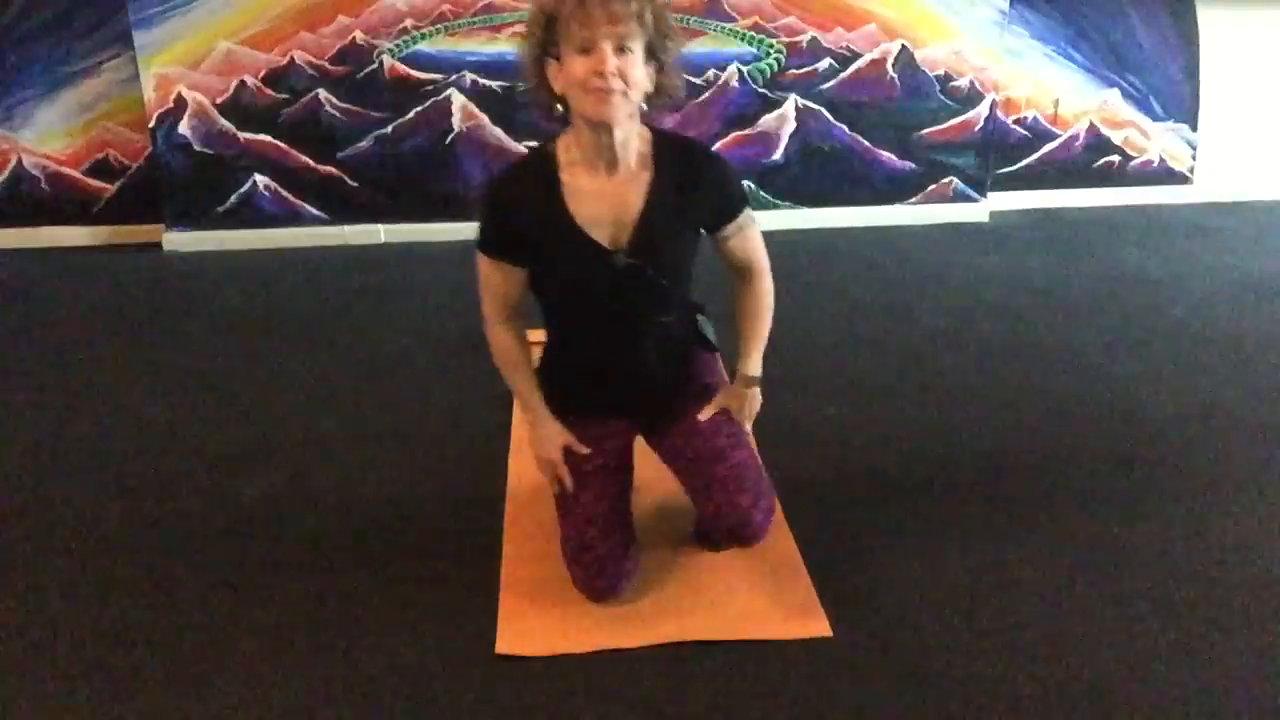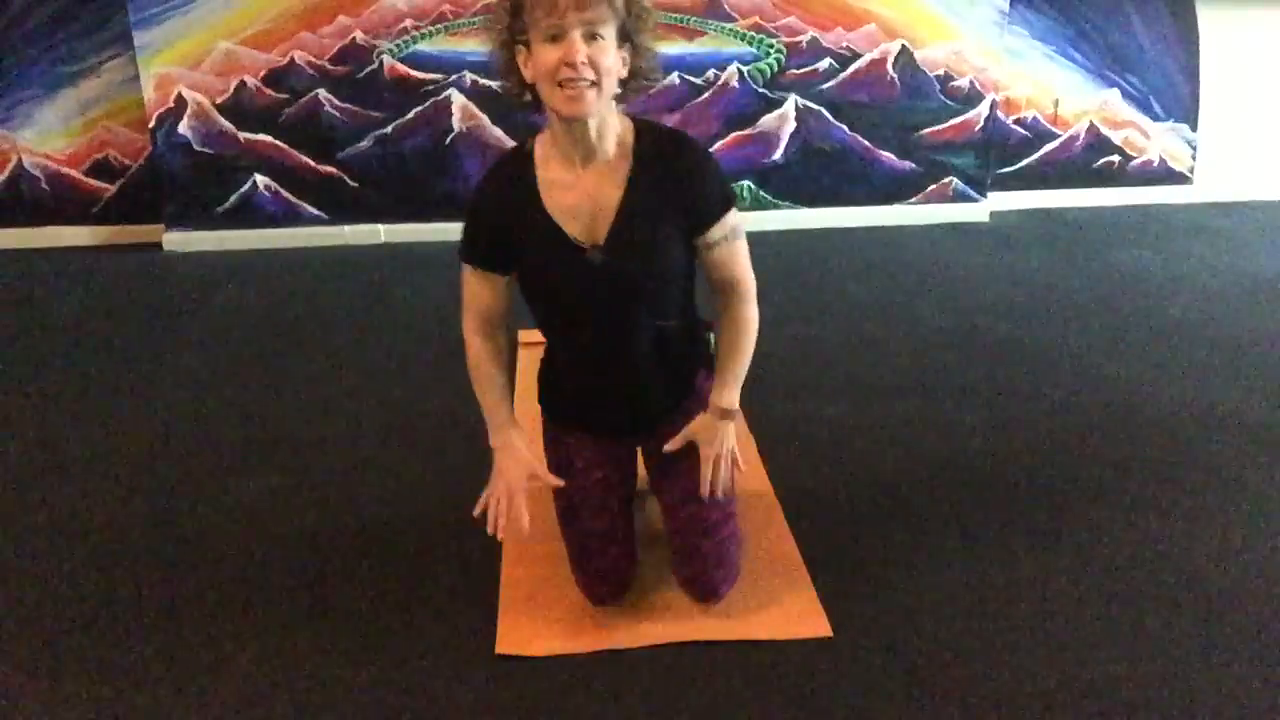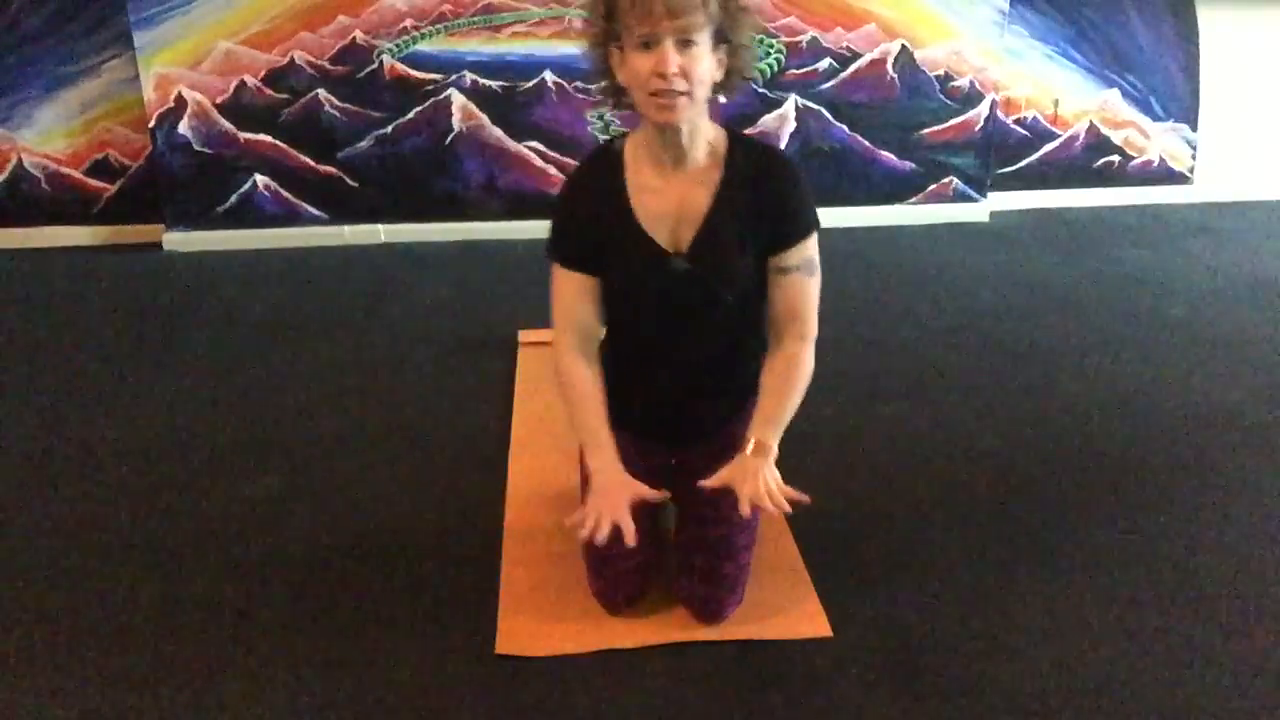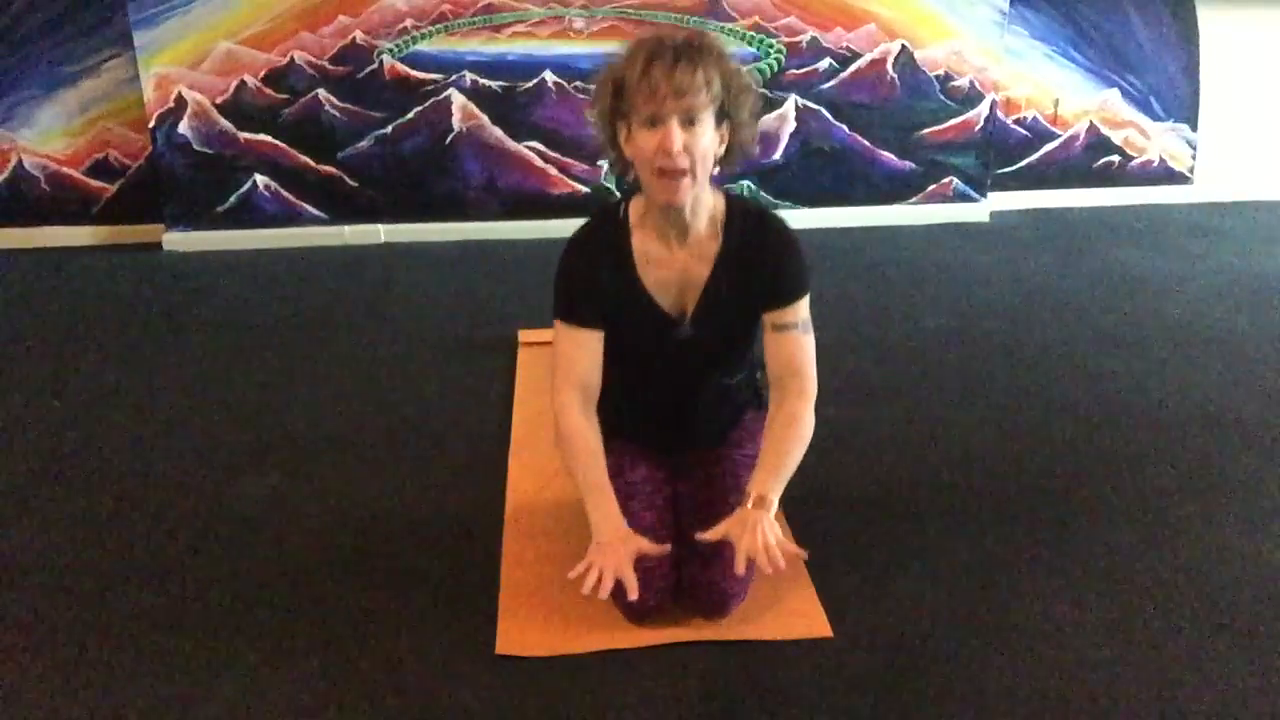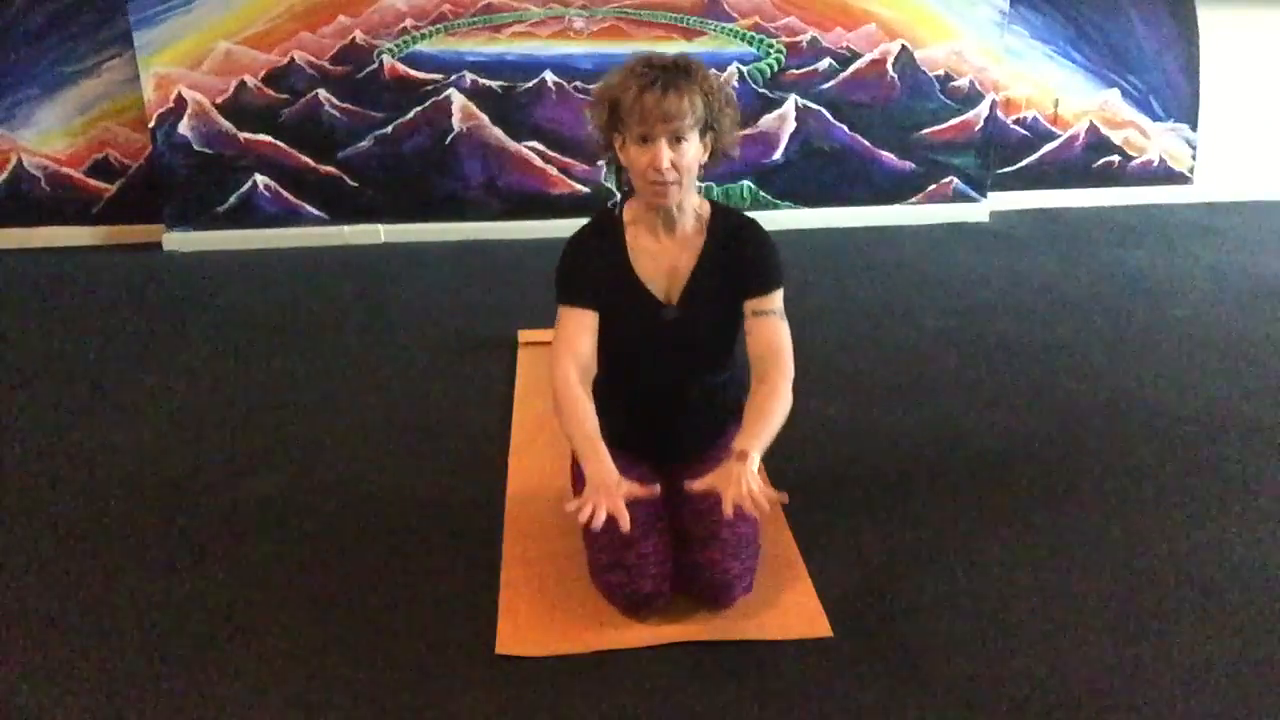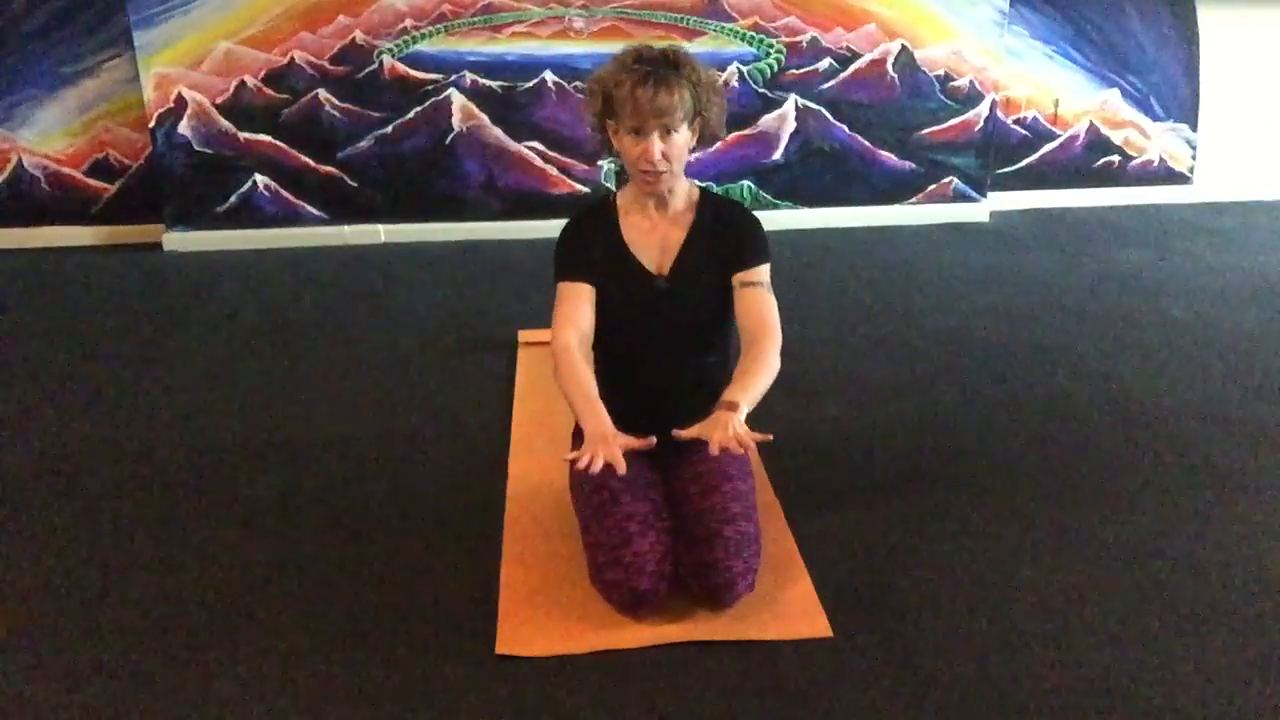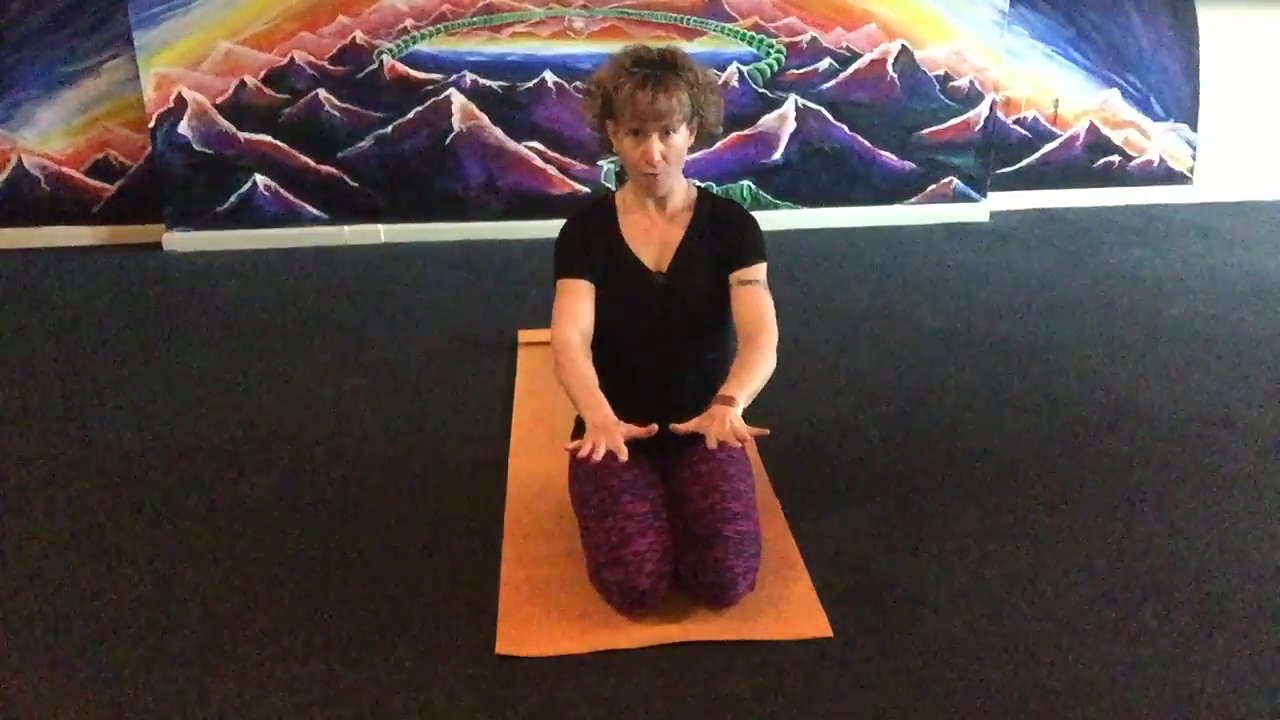
dt=0.4s
person 1, frame 1
left shoulder: (696, 171)
right shoulder: (518, 192)
left elbow: (753, 270)
right elbow: (500, 316)
left wrist: (747, 375)
right wrist: (538, 416)
left hip: (680, 374)
right hip: (578, 398)
left knee: (745, 519)
right knee: (603, 580)
left ankle: (707, 520)
right ankle: (609, 474)
person 1, frame 2
left shoulder: (682, 165)
right shoulder: (502, 192)
left elbow: (738, 294)
right elbow: (483, 330)
left wrist: (722, 407)
right wrist: (506, 440)
left hip: (681, 396)
right hip: (579, 416)
left knee: (710, 581)
right knee: (604, 586)
left ankle: (667, 493)
right ankle: (625, 486)
person 1, frame 3
left shoulder: (771, 180)
right shoulder: (588, 190)
left elbow: (795, 334)
right elbow: (575, 345)
left wrist: (760, 449)
right wrist: (604, 467)
left hip: (729, 419)
right hip: (626, 421)
left knee: (712, 603)
right knee: (618, 588)
left ankle: (692, 515)
right ankle: (645, 493)
person 1, frame 4
left shoulder: (767, 244)
right shoulder: (592, 251)
left elbow: (796, 393)
right elbow: (574, 399)
left wrist: (760, 503)
right wrist: (607, 523)
left hip: (725, 428)
right hip: (629, 433)
left knee: (716, 594)
right knee: (643, 596)
left ankle: (693, 495)
right ankle: (655, 497)
person 1, frame 5
left shoulder: (745, 244)
right shoulder: (591, 249)
left elbow: (776, 372)
right elbow: (569, 373)
left wrist: (743, 460)
right wrist: (599, 470)
left hip: (711, 439)
right hip: (621, 442)
left knee: (721, 583)
right knee: (638, 590)
left ankle: (685, 502)
right ankle: (646, 503)
person 1, frame 6
left shoulder: (733, 226)
right shoulder: (586, 232)
left elbow: (765, 342)
right elbow: (570, 343)
left wrist: (731, 411)
right wrist: (597, 426)
left hip: (704, 434)
right hip: (618, 433)
left knee: (725, 582)
right knee: (635, 588)
left ankle: (678, 497)
person 1, frame 7
left shoulder: (731, 225)
right shoulder: (586, 230)
left elbow: (761, 339)
right elbow: (570, 339)
left wrist: (728, 405)
right wrist: (599, 417)
left hip: (703, 433)
right hip: (618, 433)
left knee: (726, 582)
right knee: (635, 588)
left ankle: (679, 498)
right ankle: (648, 497)
